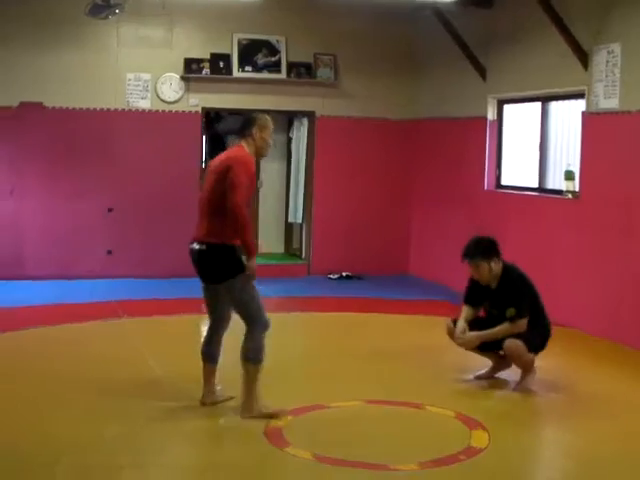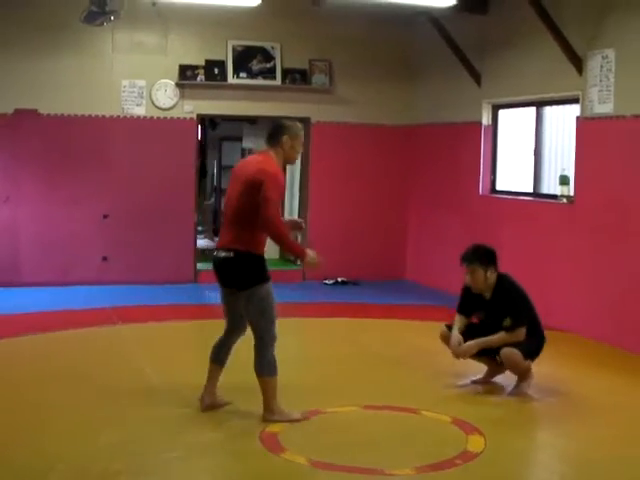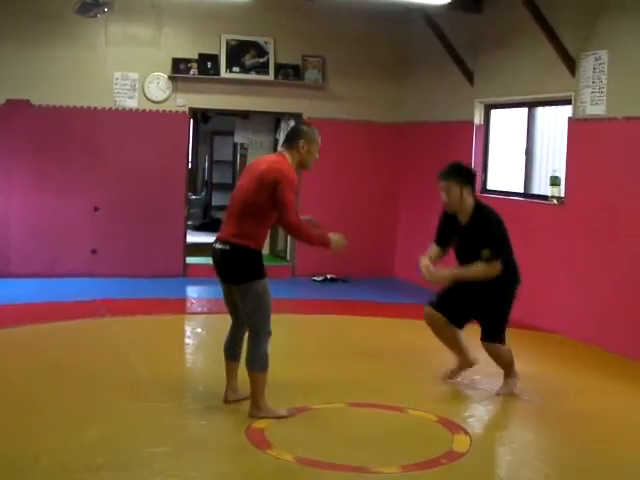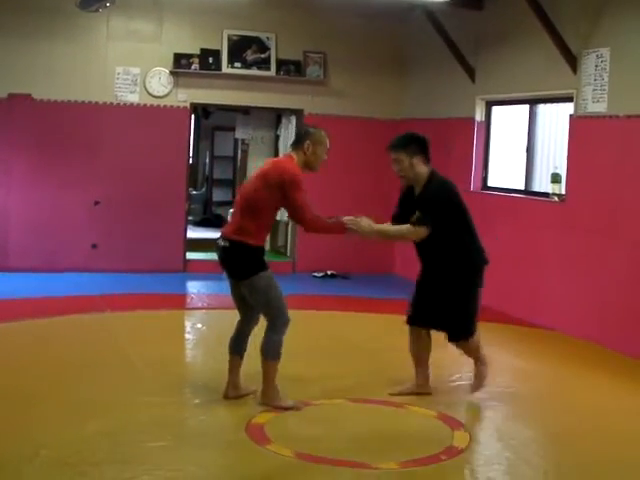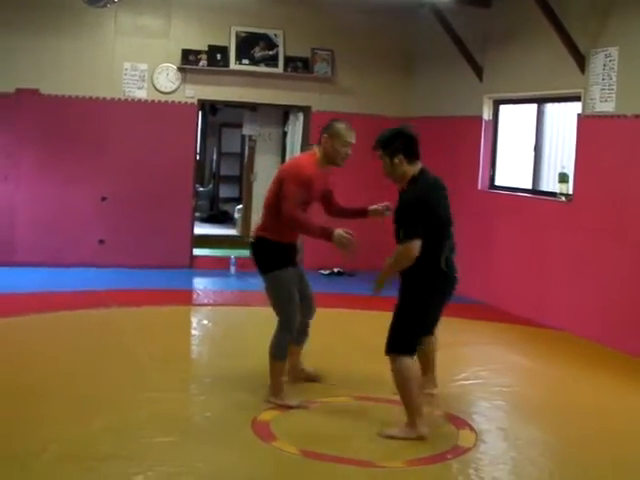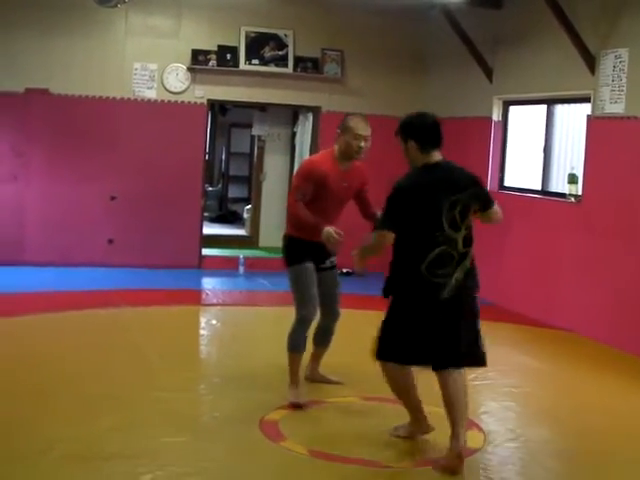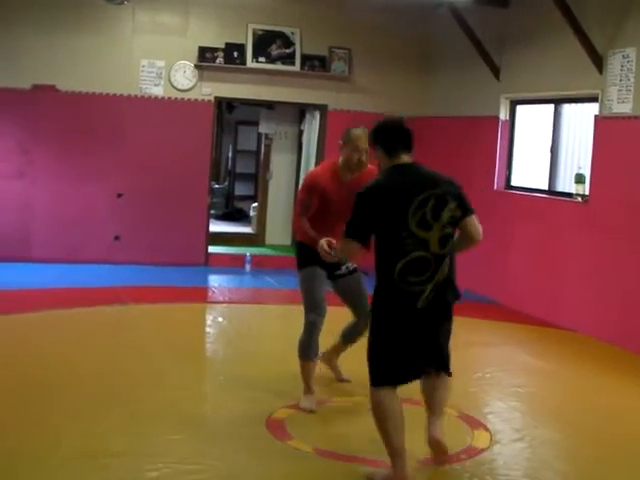
dt=0.4s
person 1, frame 1
left shoulder: (224, 159)
right shoulder: (242, 161)
right elbow: (237, 209)
left wrist: (242, 247)
right wrist: (251, 253)
left hip: (203, 249)
right hip: (220, 253)
left knee: (219, 322)
right knee: (258, 323)
left ankle: (209, 391)
right ankle: (251, 401)
person 1, frame 2
left shoulder: (247, 164)
right shoulder: (271, 173)
right elbow: (270, 223)
left wrist: (283, 224)
right wrist: (300, 253)
left hip: (225, 256)
right hip: (245, 261)
left knee: (235, 327)
right knee: (266, 337)
left ankle: (209, 393)
right ankle: (272, 409)
person 1, frame 3
left shoulder: (260, 164)
right shoulder: (284, 173)
right elbow: (290, 224)
left wrist: (301, 222)
right wrist: (326, 239)
left hip: (224, 250)
right hip: (243, 255)
left knee: (240, 324)
right knee: (260, 332)
left ankle: (232, 389)
right ankle: (259, 405)
person 1, frame 4
left shoulder: (277, 168)
right shoulder: (289, 172)
left elbow: (298, 216)
right elbow: (306, 220)
left wrist: (339, 223)
right wrist: (344, 226)
left hip: (232, 247)
right hip: (244, 251)
left knee: (249, 317)
right knee: (278, 319)
left ankle: (233, 385)
right ankle: (270, 392)
person 1, frame 5
left shoulder: (320, 172)
right shoulder: (301, 169)
left elbow: (332, 208)
right elbow: (291, 215)
left wrist: (368, 212)
right wrist: (330, 235)
left hip: (285, 247)
right hip: (270, 247)
left knee: (305, 310)
right knee: (290, 318)
left ankle: (295, 366)
right ankle: (276, 392)
person 1, frame 6
left shoulder: (359, 173)
right shoulder: (314, 166)
left elbow: (367, 210)
right elbow: (294, 206)
right wrist: (322, 228)
left hip: (325, 248)
right hip: (299, 245)
left knee: (331, 314)
right knee: (307, 313)
left ankle: (313, 370)
right ankle: (294, 385)
person 1, frame 7
left shoulder: (372, 177)
right shoulder: (318, 178)
right elbow: (299, 219)
right wrist: (317, 241)
right hip: (312, 251)
left knee: (365, 315)
right knee: (315, 319)
left ankle: (331, 356)
right ankle: (308, 391)
person 2, frame 1
left shoulder: (516, 282)
right shoulder: (477, 279)
left elbow: (518, 325)
right elbow: (470, 307)
left wrist: (479, 337)
right wrist: (462, 323)
left hip: (532, 330)
left knee: (511, 346)
right knee: (453, 329)
left ankle: (528, 370)
right ankle: (499, 361)
person 2, frame 2
left shoulder: (510, 293)
right shoulder: (471, 288)
left elbow: (517, 334)
right elbow: (462, 315)
left wrist: (478, 344)
right wrist: (456, 333)
left hip: (527, 338)
left knee: (509, 354)
right knee: (446, 334)
left ankle: (525, 375)
right ankle: (494, 366)
person 2, frame 3
left shoulder: (489, 221)
right shoulder: (449, 216)
left elbow: (492, 268)
right elbow: (439, 246)
left wrist: (449, 274)
right wrist: (426, 260)
left hip: (499, 282)
right hip: (468, 278)
left knee: (491, 342)
right knee: (433, 314)
left ankle: (511, 374)
right ankle: (463, 357)
person 2, frame 4
left shoulder: (439, 191)
right shoulder: (410, 192)
left elbow: (416, 232)
right elbow: (396, 225)
left wrist: (372, 229)
right wrist: (366, 226)
left hip: (464, 268)
right hip: (435, 267)
left knee: (460, 334)
right knee: (417, 324)
left ankle: (479, 362)
right ankle: (421, 382)
person 2, frame 5
left shoulder: (413, 198)
right shoulder: (429, 184)
left elbow: (409, 250)
left wrist: (384, 274)
left hip: (427, 280)
right hip: (437, 275)
left knee: (400, 349)
right knee: (421, 330)
left ankle: (415, 424)
right ankle: (427, 379)
person 2, frame 6
left shoulder: (407, 188)
right shoulder: (467, 180)
left elbow: (383, 240)
right elbow: (495, 216)
left wrist: (361, 253)
left hip: (415, 290)
right hip: (458, 289)
left knee: (393, 357)
right knee: (452, 365)
left ankle: (418, 421)
right ankle: (457, 442)
person 2, frame 7
left shoulder: (374, 193)
right shoulder: (446, 186)
left elbow: (348, 252)
right elbow: (475, 235)
left wrist: (338, 253)
left hip: (396, 300)
right hip: (440, 296)
left knee: (383, 383)
right knee: (437, 366)
right ankle: (436, 426)
